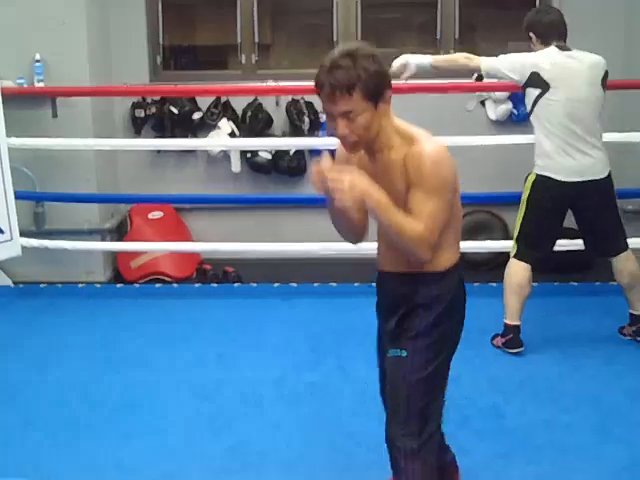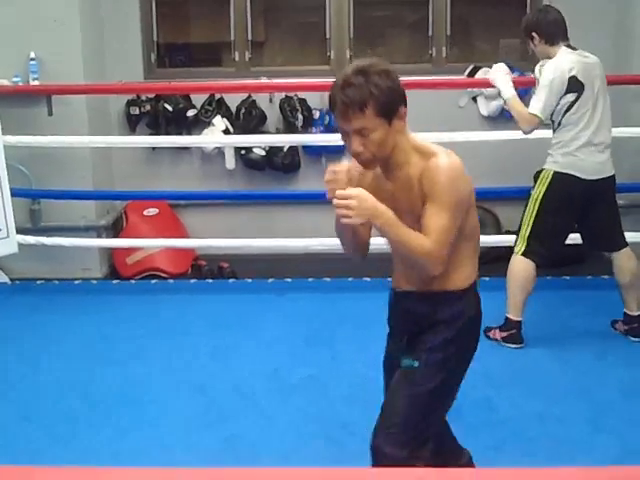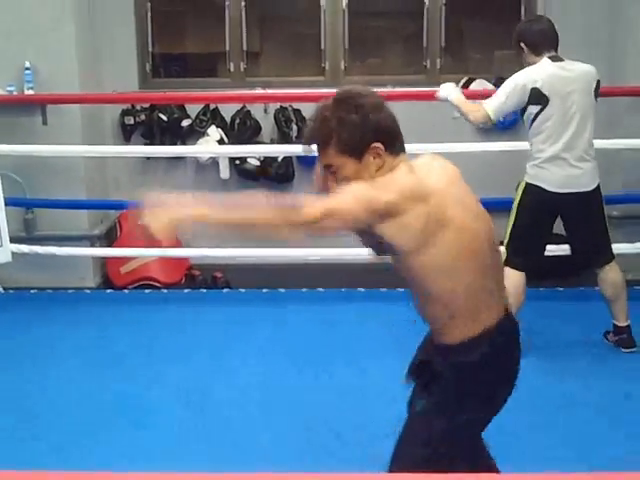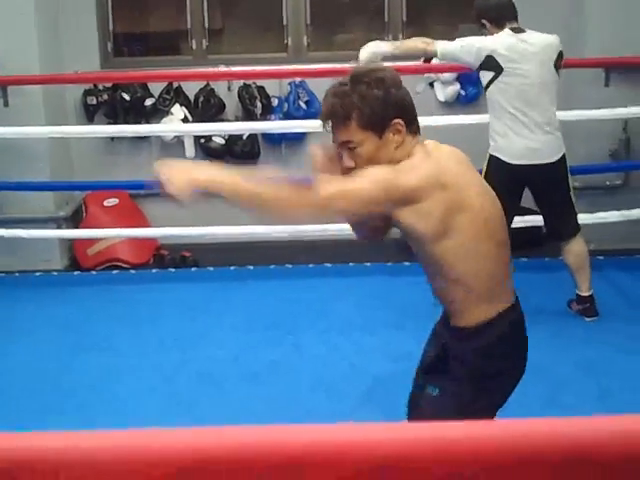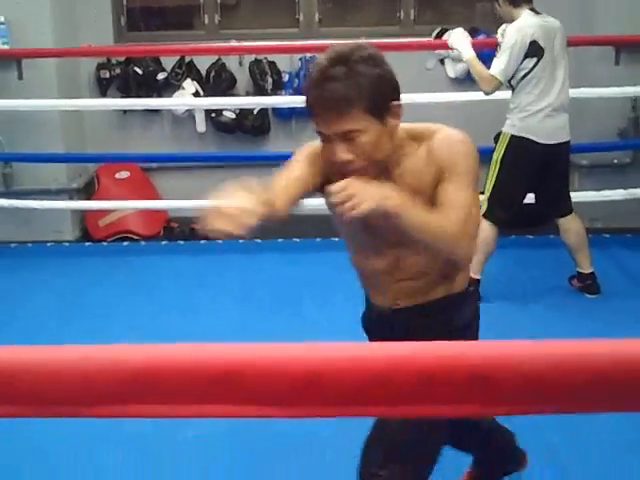
dt=0.7s
person 1, frame 1
left shoulder: (427, 155)
right shoulder: (355, 150)
left elbow: (423, 246)
right elbow: (354, 235)
left wrist: (370, 196)
right wrist: (336, 197)
left hip: (433, 297)
right hip: (392, 289)
left knee: (408, 428)
right knee: (400, 400)
person 1, frame 2
left shoulder: (442, 170)
right shoulder: (370, 168)
left elbow: (433, 262)
right elbow: (356, 251)
left wrist: (379, 214)
right wrist: (344, 201)
left hip: (448, 316)
right hip: (406, 308)
left knee: (393, 446)
right knee: (416, 414)
right ankle: (456, 469)
person 1, frame 3
left shoulder: (395, 194)
right shoulder: (434, 169)
left elbow: (300, 216)
right elbow: (384, 243)
left wrist: (192, 210)
right wrist: (335, 197)
left hip: (473, 362)
left knee: (412, 470)
right knee: (452, 435)
person 1, frame 4
left shoulder: (413, 179)
right shoulder: (436, 158)
left elbow: (300, 199)
right elbow: (374, 225)
left wrist: (202, 176)
left hip: (486, 349)
right hip: (472, 330)
right knee: (424, 413)
person 1, frame 5
left shoulder: (447, 147)
right shoulder: (323, 157)
left elbow: (459, 247)
right elbow: (270, 201)
left wrist: (391, 201)
right wrist: (240, 206)
left hip: (443, 320)
right hip: (383, 319)
right knee: (439, 414)
person 2, frame 1
left shoulder: (532, 63)
right shoulder: (598, 63)
left elbow: (469, 62)
left wrist: (419, 60)
left hip: (551, 175)
right hip: (596, 173)
left knee: (523, 254)
left ankle: (511, 333)
person 2, frame 2
left shoulder: (555, 69)
right shoulder: (594, 62)
left elbow: (528, 123)
left wrist: (504, 86)
left hip: (565, 172)
right hip: (602, 171)
left knee: (528, 249)
left ankle: (511, 327)
person 2, frame 3
left shoulder: (526, 80)
right shoulder: (588, 74)
left elbow: (480, 116)
left wrist: (452, 94)
left hip: (543, 185)
right hip: (585, 183)
left knee: (516, 262)
right knee: (602, 260)
person 2, frame 4
left shoulder: (486, 47)
right shoulder: (552, 43)
left elbow: (426, 47)
left wrist: (379, 49)
left hip: (507, 157)
right hip: (549, 155)
right knee: (568, 231)
right ankle: (586, 299)
person 2, frame 5
left shoulder: (518, 30)
right shoulder: (555, 26)
left elbow: (489, 84)
left wrist: (464, 48)
left hip: (524, 134)
right hip: (558, 135)
left knee: (492, 212)
right knee: (563, 210)
left ankle: (471, 282)
right ankle: (587, 276)
